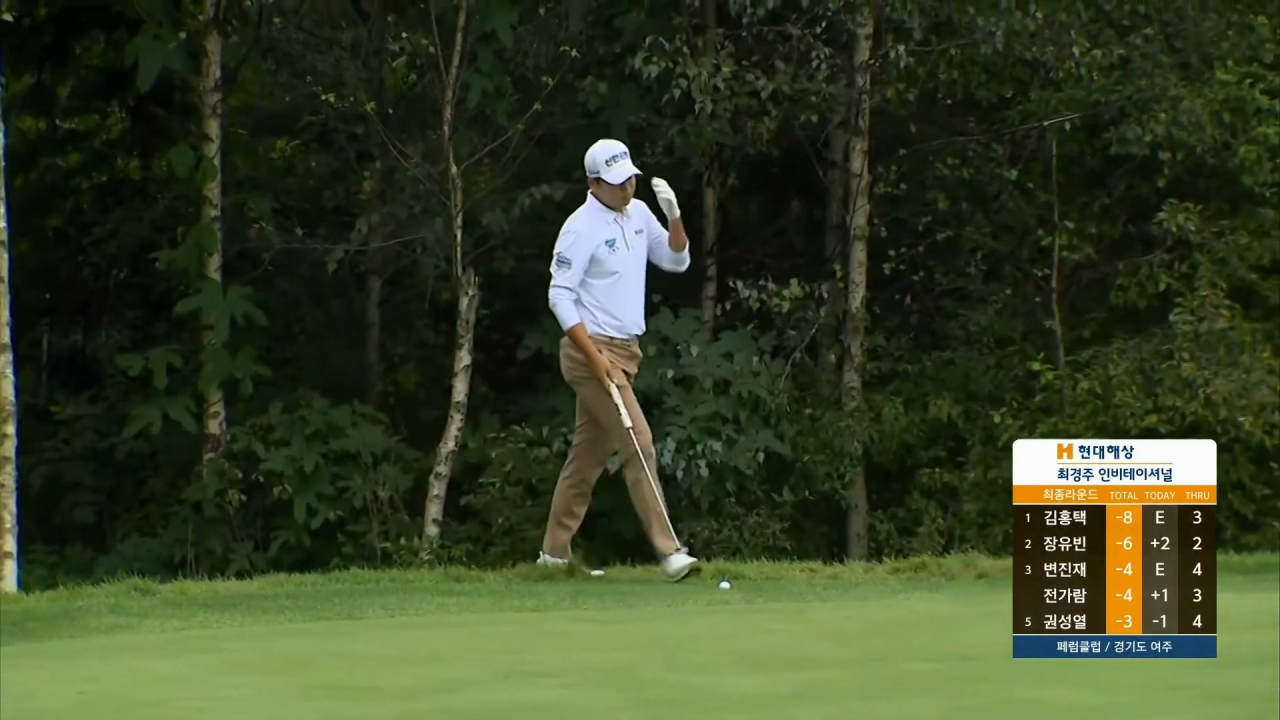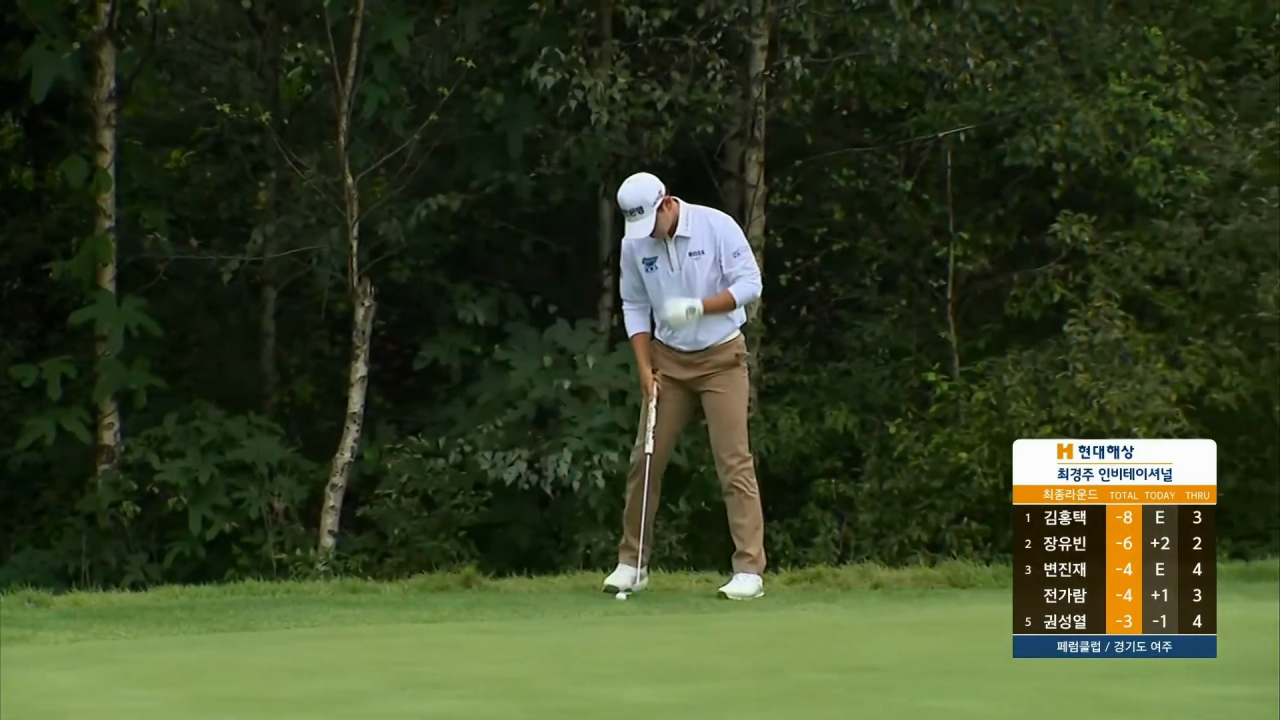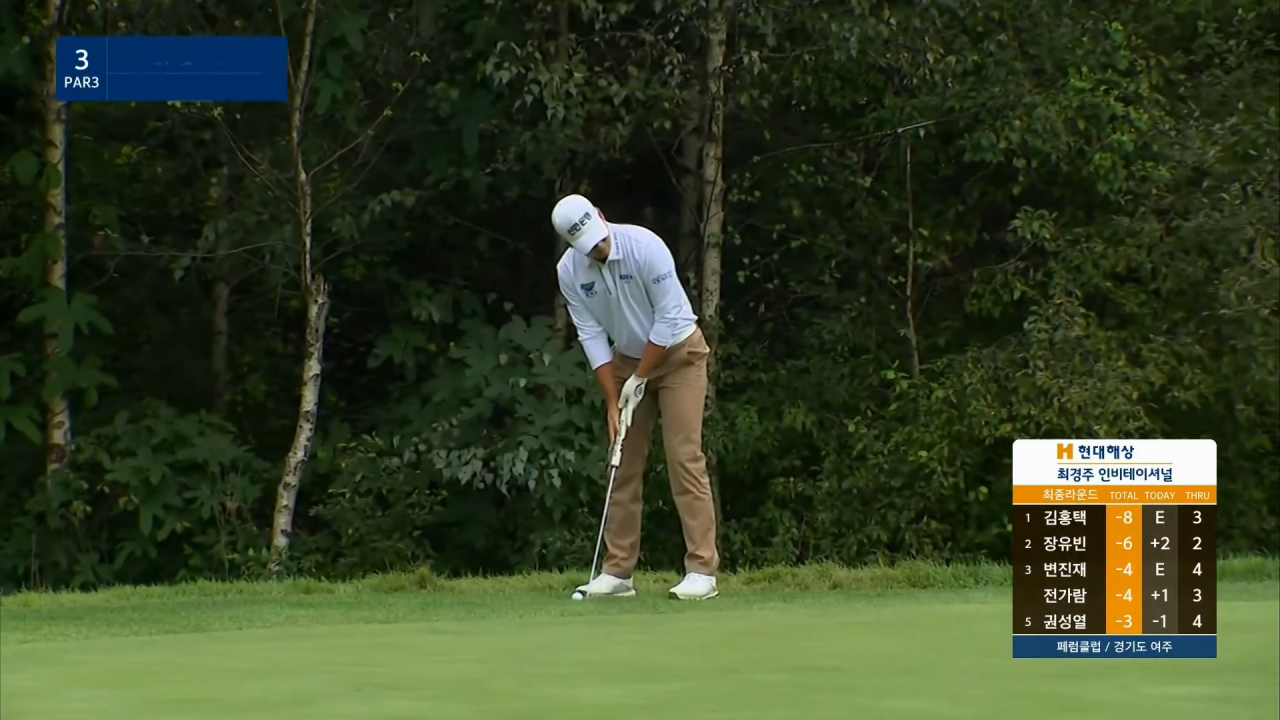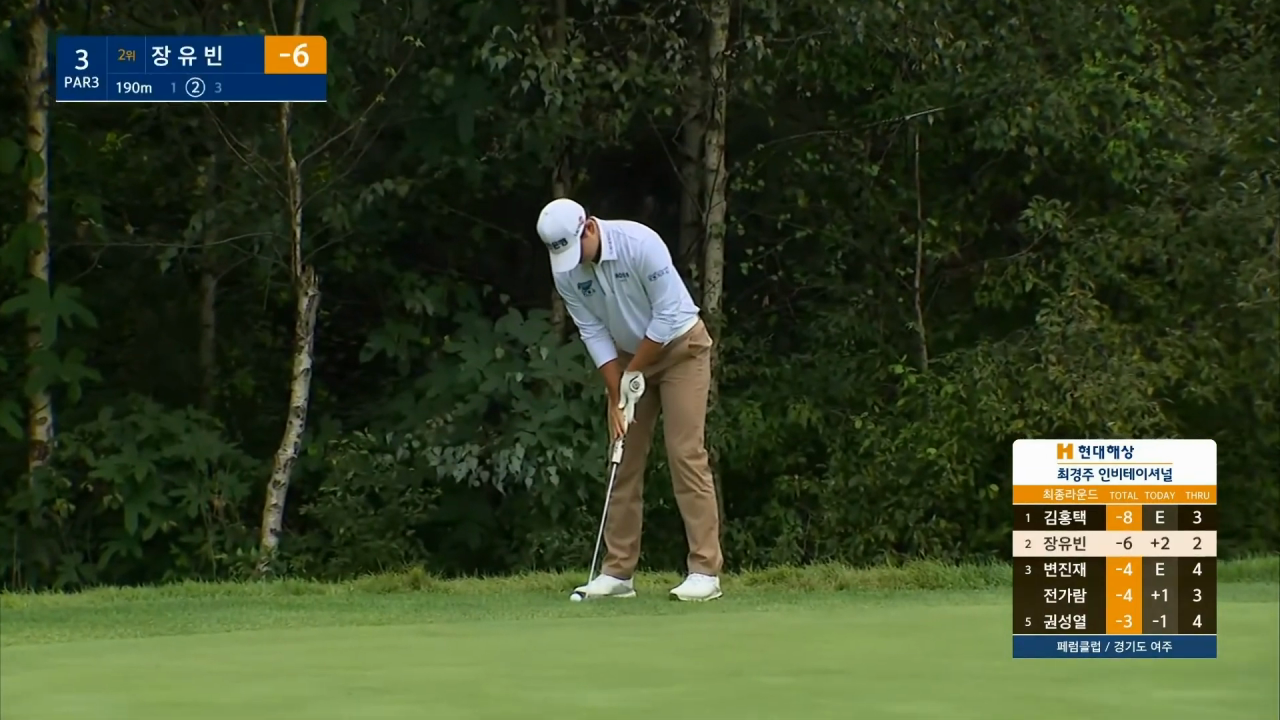
dt=1s
person 1, frame 1
left shoulder: (639, 213)
right shoulder: (580, 227)
left elbow: (676, 260)
right elbow: (560, 296)
left wrist: (673, 213)
right wrist: (592, 354)
left hip: (624, 350)
right hip: (592, 352)
left knee: (588, 455)
right knee: (638, 446)
left ankle: (555, 551)
right ankle: (670, 552)
person 1, frame 2
left shoulder: (717, 226)
right shoulder: (633, 246)
left elbow: (750, 284)
right elbow: (634, 308)
left wrist: (698, 307)
right wrist: (644, 366)
left hip: (720, 356)
right hip: (670, 360)
left knee: (733, 460)
right knee: (646, 458)
left ankle: (749, 569)
right ankle: (631, 561)
person 1, frame 3
left shoulder: (645, 246)
right shoulder: (568, 272)
left elbow: (669, 318)
right elbow: (592, 336)
left wrist: (640, 379)
right wrist: (613, 401)
left hip: (678, 353)
right hip: (627, 359)
left knee: (684, 457)
right knee: (623, 463)
left ankle: (702, 569)
right ankle: (618, 570)
person 1, frame 4
left shoulder: (640, 243)
right shoulder: (564, 271)
left elbow: (667, 316)
right elbow: (594, 333)
left wrist: (634, 372)
right wrist: (615, 397)
left hip: (679, 347)
right hip: (629, 355)
left knee: (685, 454)
right knee: (624, 460)
left ankle: (705, 570)
right ankle: (618, 571)
